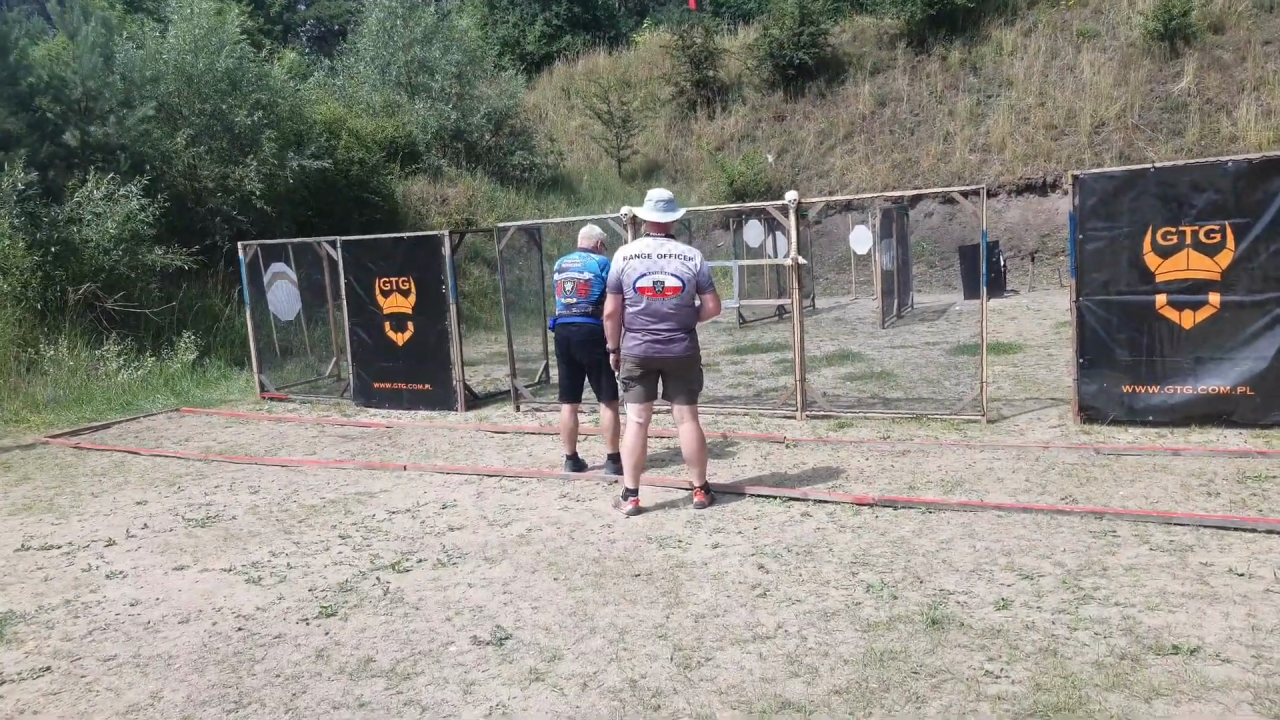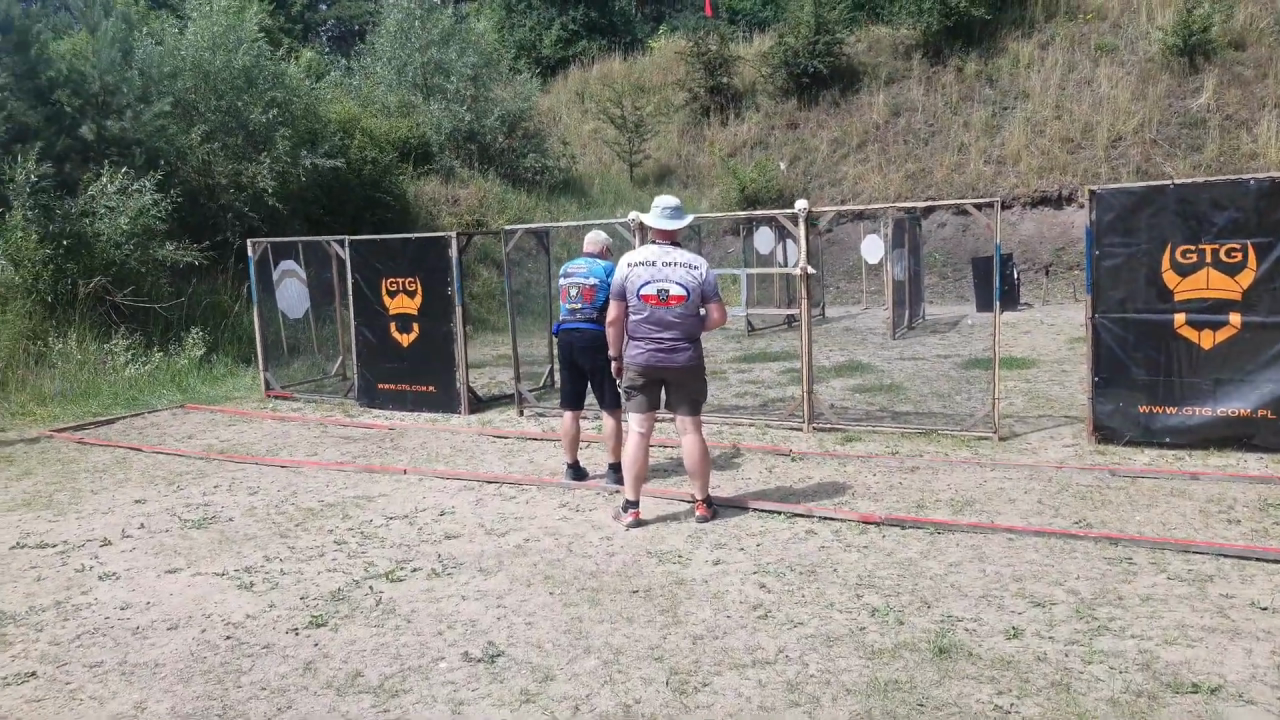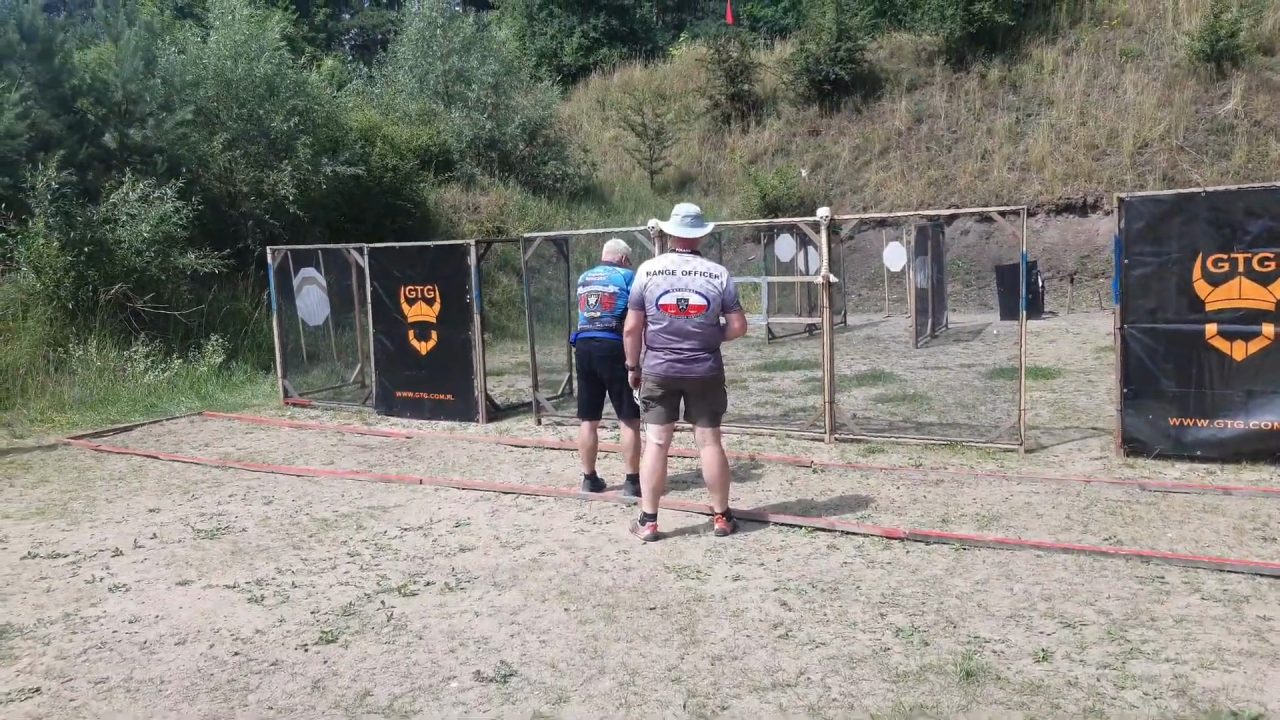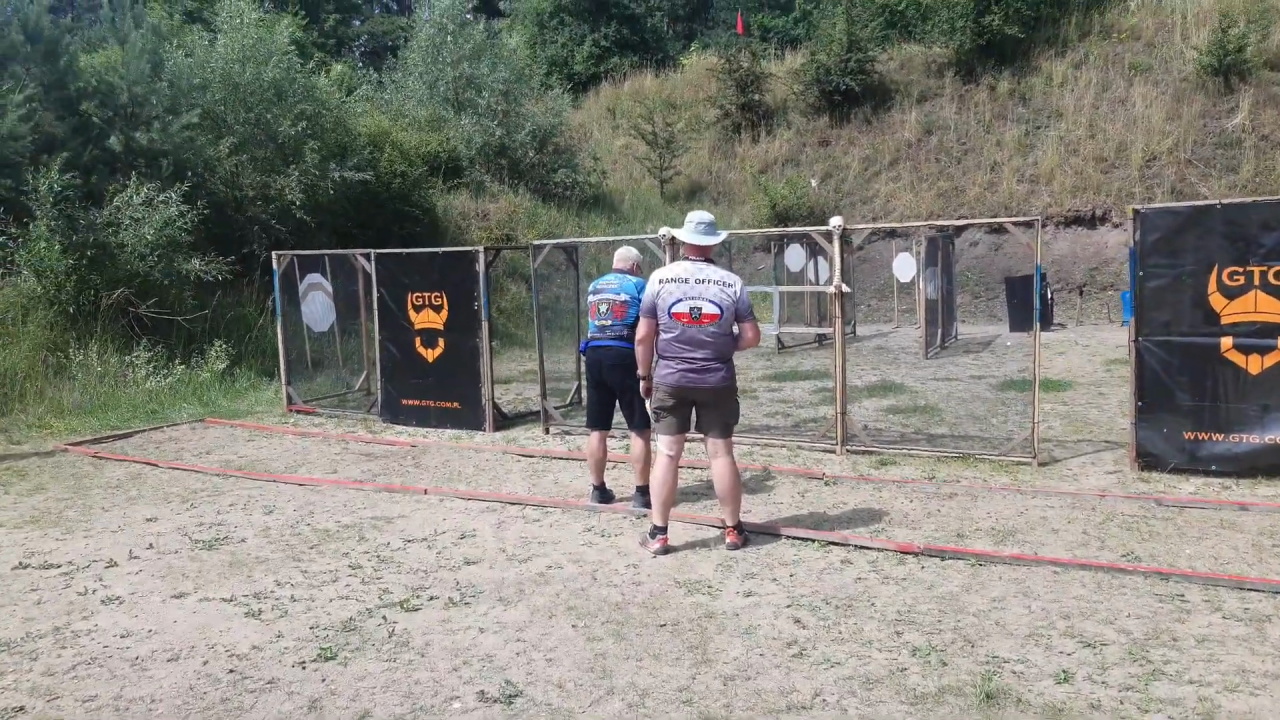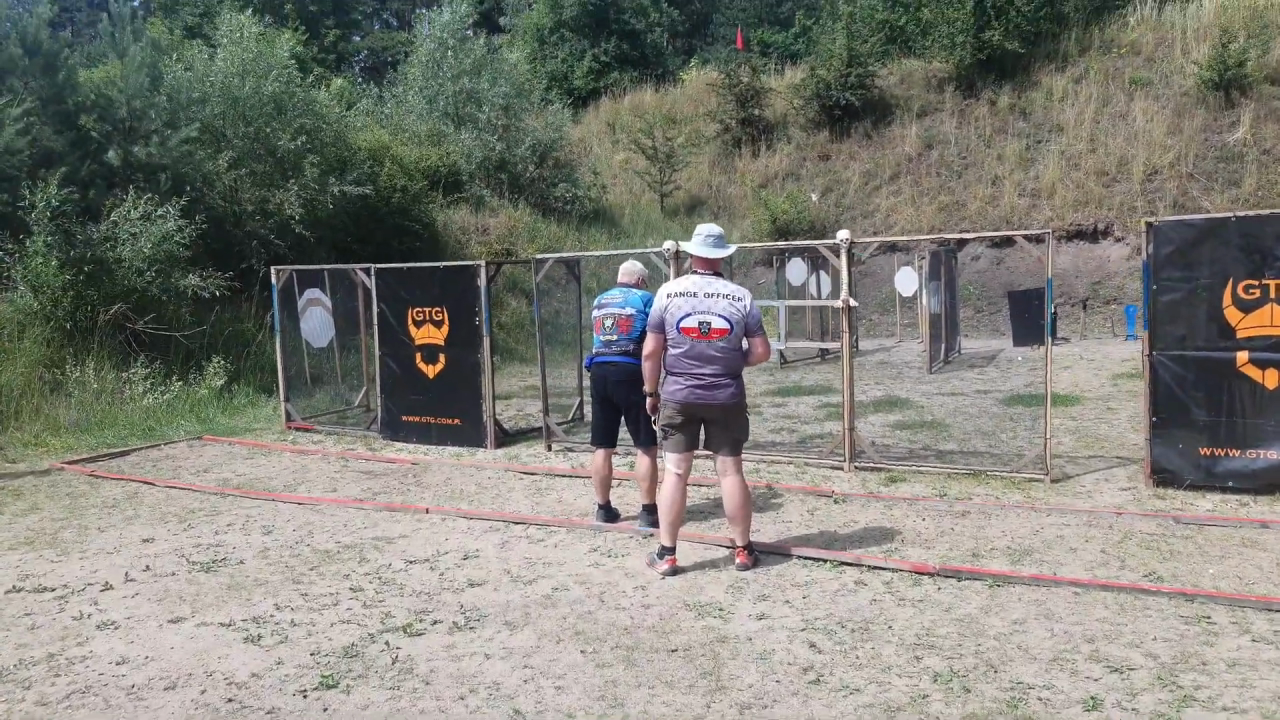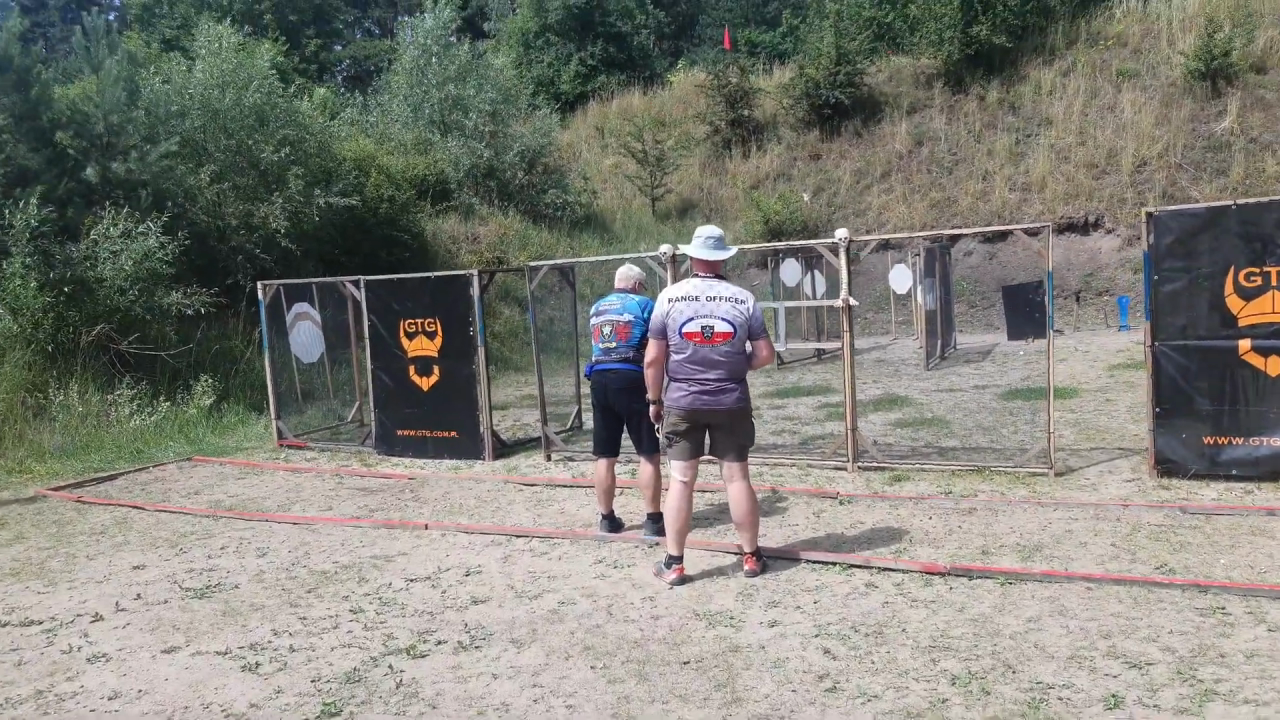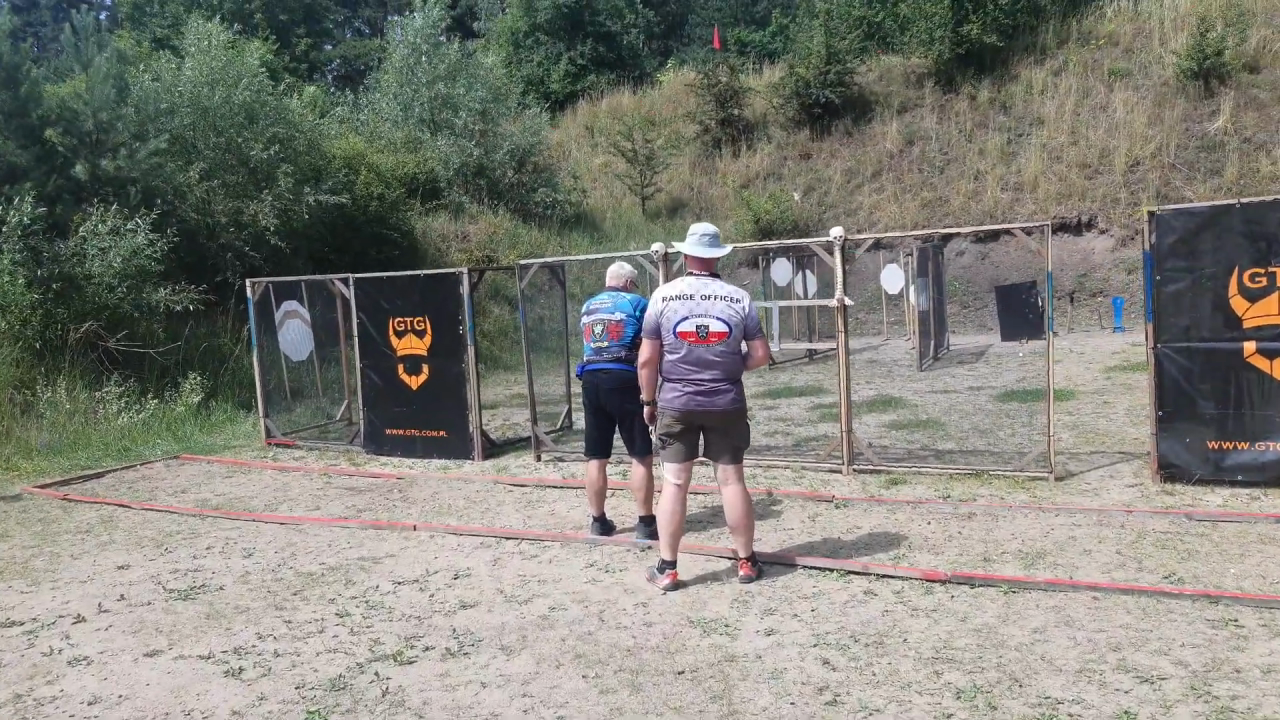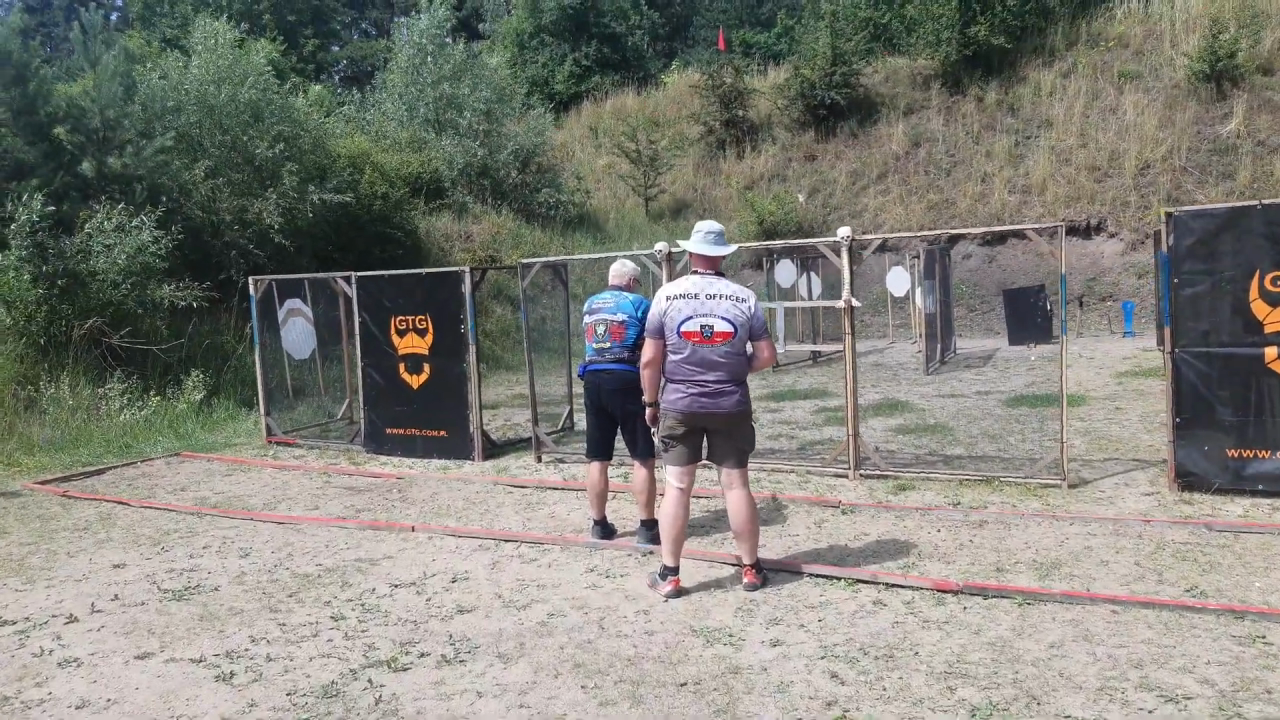
dt=0.2s
person 1, frame 1
left shoulder: (624, 255)
right shoulder: (692, 256)
left elbow: (611, 312)
right elbow: (712, 307)
left wrist: (614, 348)
left hip: (637, 350)
right hip: (681, 350)
left knee: (636, 421)
right knee: (687, 418)
left ankle: (630, 496)
right ankle: (700, 490)
person 1, frame 2
left shoulder: (629, 261)
right shoulder: (698, 265)
left elbow: (613, 318)
right elbow: (718, 317)
left wrist: (615, 355)
left hip: (640, 359)
right hip: (685, 360)
left knee: (638, 431)
right knee: (690, 430)
left ankle: (631, 508)
right ankle: (702, 503)
person 1, frame 3
left shoulder: (648, 270)
right shoulder: (718, 274)
left elbow: (631, 328)
right elbow: (738, 327)
left wrist: (633, 365)
left hip: (658, 369)
right hip: (705, 370)
left knee: (656, 443)
right knee: (709, 442)
left ankle: (648, 521)
right ankle: (722, 517)
person 1, frame 4
left shoulder: (660, 278)
right shoulder: (732, 282)
left elbow: (643, 336)
right elbow: (751, 337)
left wrist: (644, 375)
left hip: (670, 379)
right hip: (717, 380)
left knee: (667, 453)
right knee: (721, 453)
left ankle: (658, 534)
right ankle: (733, 530)
person 1, frame 5
left shoulder: (668, 292)
right shoulder: (741, 296)
left elbow: (651, 352)
right elbow: (761, 352)
left wrist: (651, 392)
left hip: (678, 395)
right hip: (726, 397)
left knee: (675, 472)
right knee: (731, 471)
left ankle: (666, 554)
right ankle: (743, 550)
person 1, frame 6
left shoulder: (669, 297)
right shoulder: (743, 298)
left elbow: (653, 359)
right elbow: (765, 354)
left wrist: (654, 399)
left hip: (682, 402)
right hip: (731, 402)
left knee: (681, 480)
right knee: (737, 477)
left ankle: (674, 564)
right ankle: (751, 556)
person 1, frame 7
left shoulder: (663, 296)
right shoulder: (739, 298)
left elbow: (646, 359)
right elbow: (760, 355)
left wrist: (648, 400)
left hip: (676, 403)
right hip: (726, 403)
left knee: (674, 483)
right knee: (732, 480)
left ankle: (667, 569)
right ankle: (746, 561)
person 1, frame 8
left shoulder: (667, 294)
right shoulder: (744, 297)
left elbow: (650, 359)
right elbow: (766, 356)
left wrist: (651, 401)
left hip: (679, 404)
right hip: (731, 405)
left knee: (677, 487)
right knee: (736, 485)
left ankle: (669, 575)
right ankle: (751, 569)
person 2, frame 1
left shoulder: (559, 265)
right shoulder: (601, 263)
left hip: (563, 333)
right hip: (591, 333)
left knee: (568, 402)
right knee: (608, 400)
left ankle: (571, 459)
right ankle: (613, 460)
person 2, frame 2
left shoulder: (565, 269)
right shoulder: (607, 268)
left hip: (566, 338)
right hip: (595, 339)
left knee: (570, 409)
right knee: (611, 409)
left ankle: (572, 467)
right ankle: (614, 470)
person 2, frame 3
left shoulder: (583, 278)
right shoulder: (627, 276)
left hip: (584, 347)
right hip: (613, 348)
left knee: (588, 419)
right knee: (629, 419)
left ankle: (589, 478)
right ankle: (632, 481)
person 2, frame 4
left shoulder: (594, 286)
right shoulder: (638, 285)
left hip: (594, 356)
right hip: (624, 357)
left knee: (597, 429)
right knee: (640, 429)
left ankle: (598, 489)
right ankle: (642, 493)
person 2, frame 5
left shoulder: (599, 301)
right shoulder: (645, 298)
left hip: (599, 372)
right hip: (630, 373)
left knee: (602, 447)
right knee: (646, 446)
left ankle: (603, 508)
right ankle: (648, 512)
person 2, frame 6
left shoulder: (596, 308)
right shoulder: (643, 304)
left hip: (599, 381)
right hip: (631, 380)
left knee: (604, 456)
right knee: (649, 454)
left ankle: (607, 518)
right ankle: (653, 520)
person 2, frame 7
left shoulder: (587, 307)
right shoulder: (635, 302)
left hip: (591, 380)
right hip: (623, 380)
left knee: (596, 458)
right knee: (641, 456)
left ankle: (598, 521)
right ankle: (646, 523)
person 2, frame 8
left shoulder: (589, 305)
right shoulder: (637, 303)
left hip: (593, 381)
right hip: (625, 381)
left knee: (597, 460)
right knee: (643, 459)
left ankle: (599, 524)
right ankle: (647, 527)
